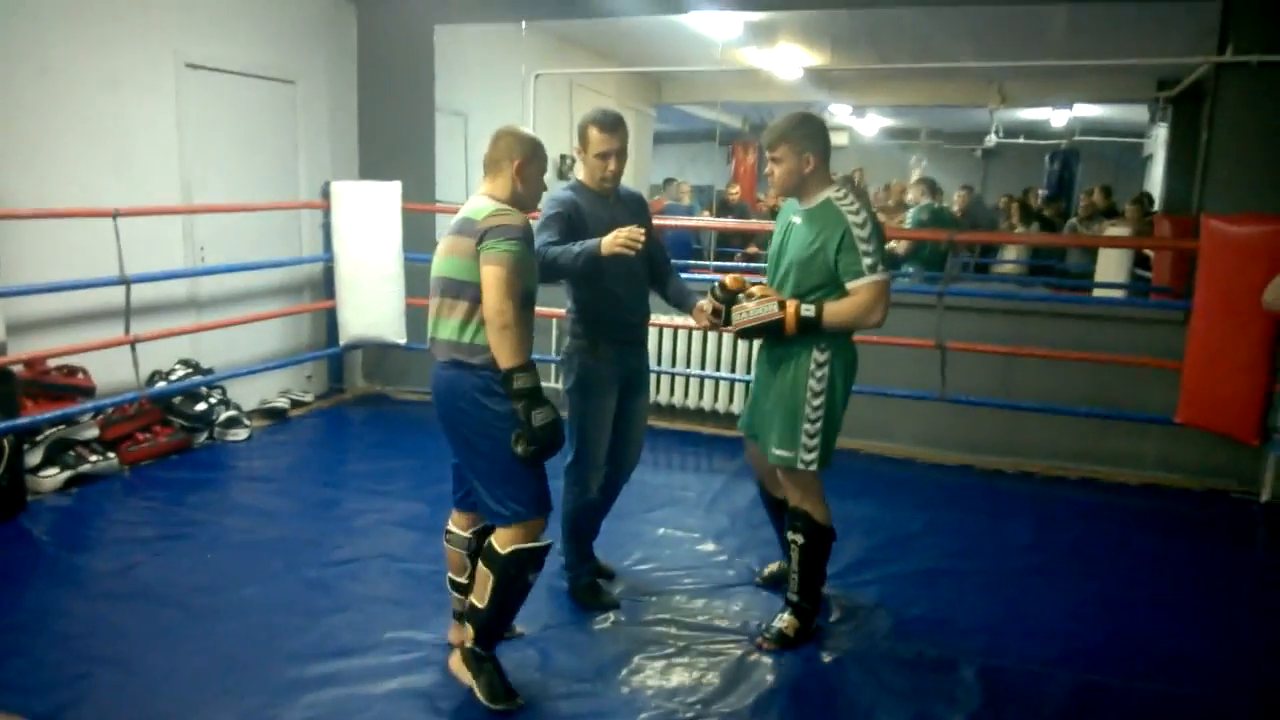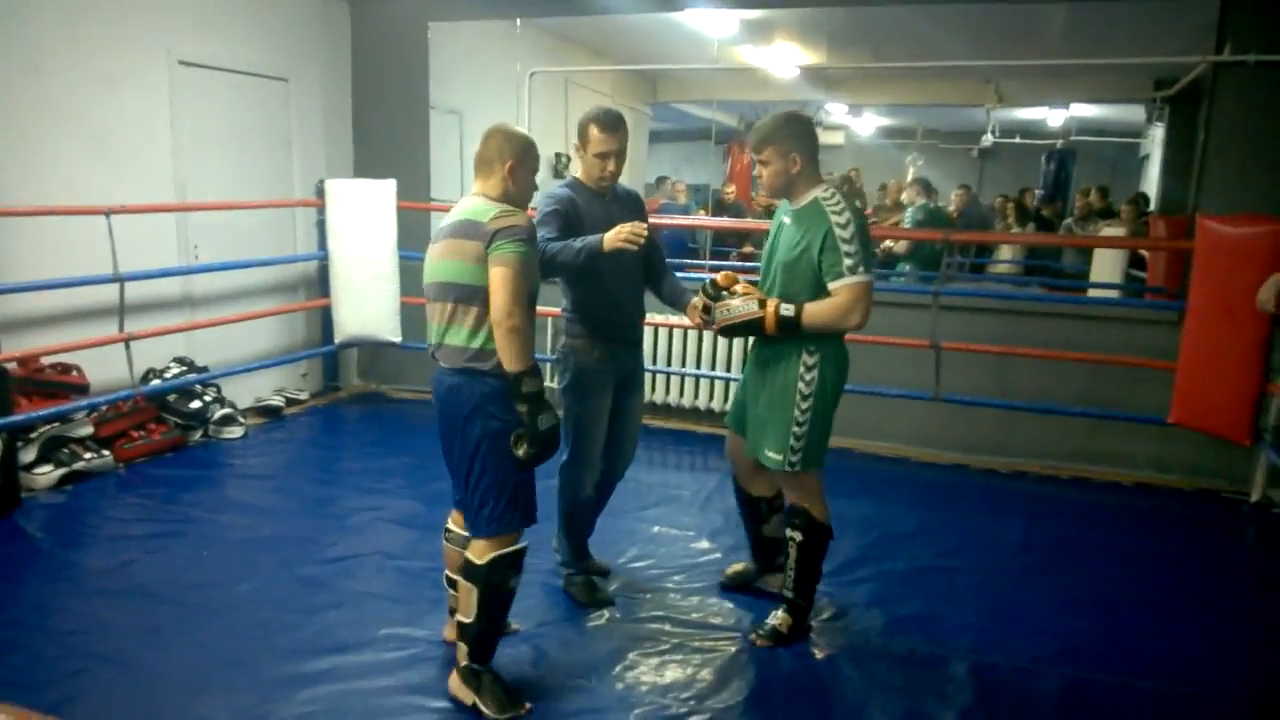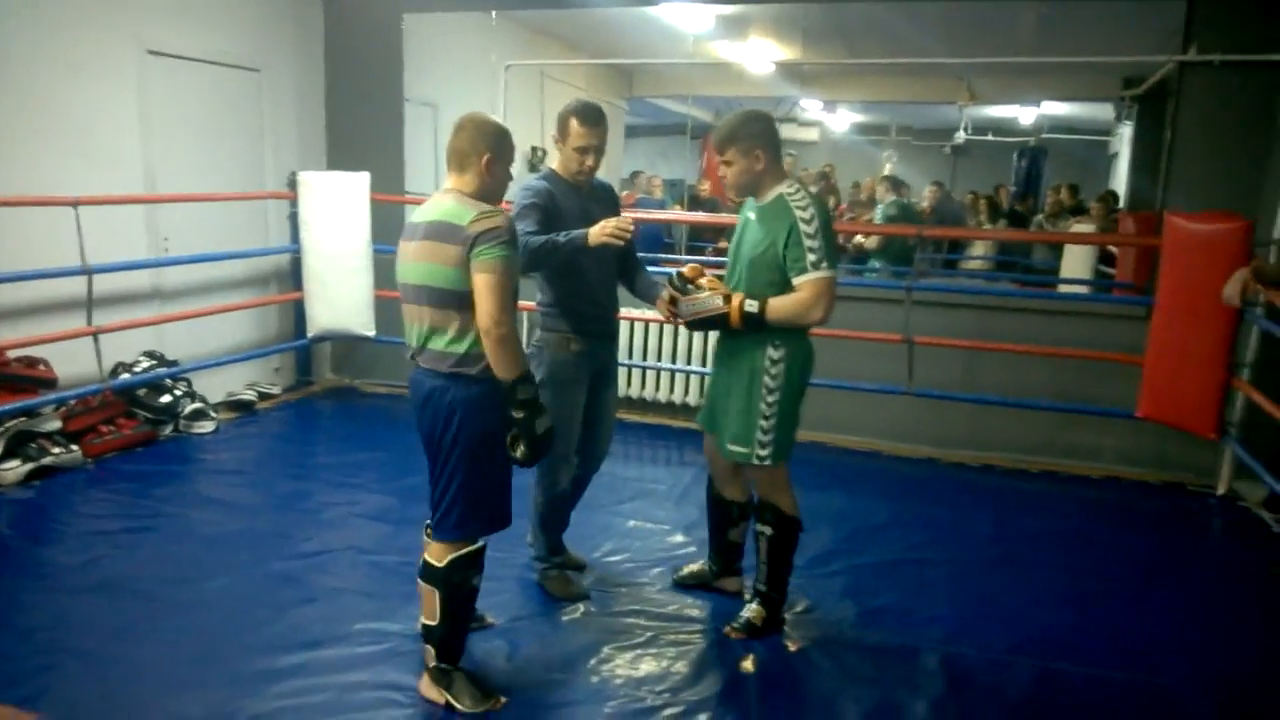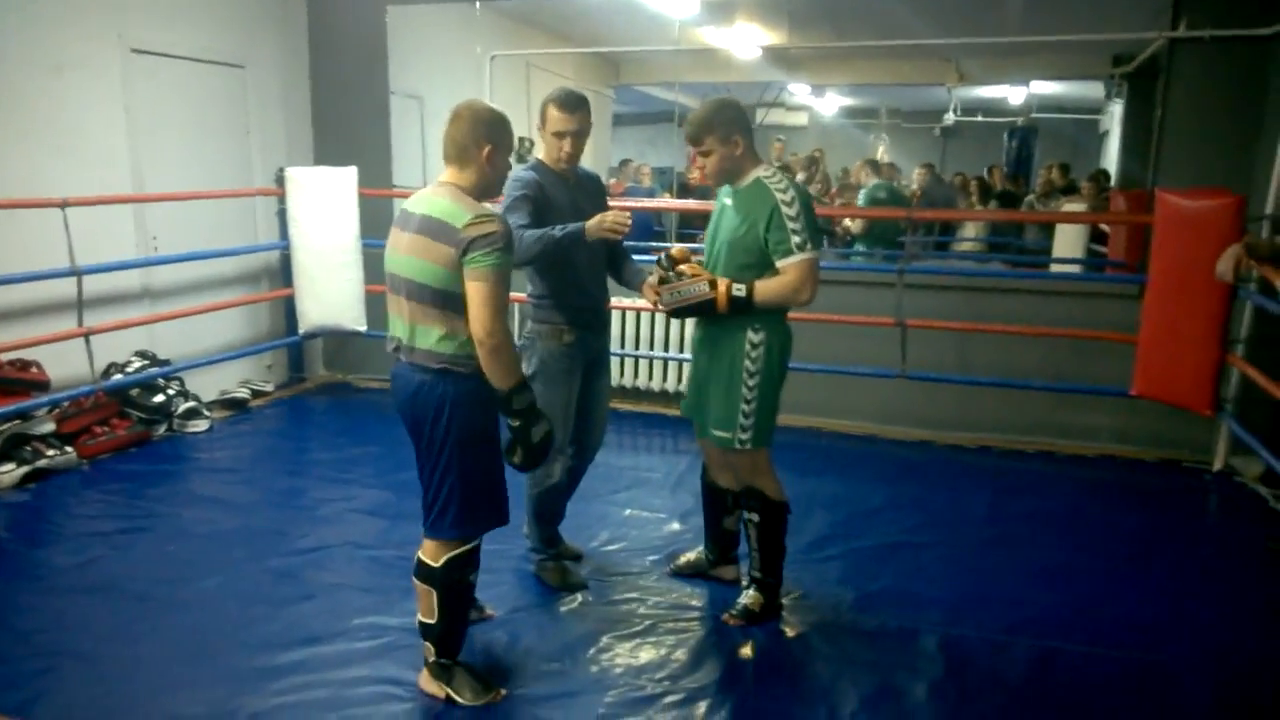
dt=0.2s
person 1, frame 1
left shoulder: (465, 219)
right shoulder: (506, 222)
right elbow: (502, 315)
right wrist: (529, 396)
left hip: (452, 375)
right hip: (482, 383)
left knee: (471, 504)
right knee: (524, 524)
left ankle: (466, 617)
right ankle: (473, 652)
person 1, frame 2
left shoulder: (449, 224)
right shoulder: (508, 224)
right elbow: (508, 319)
right wrist: (532, 398)
left hip: (450, 379)
right hip: (486, 388)
left knee: (469, 509)
right knee: (498, 532)
left ankle: (462, 616)
right ankle: (471, 670)
person 1, frame 3
left shoulder: (418, 220)
right shoulder: (488, 223)
right elbow: (496, 327)
right wrist: (526, 401)
left hip: (426, 378)
right hip: (466, 390)
left knee: (447, 512)
right knee: (460, 530)
left ankle: (442, 612)
right ankle: (440, 669)
person 1, frame 4
left shoulder: (409, 209)
right shoulder: (482, 228)
right elbow: (488, 335)
right wrist: (523, 408)
left hip: (408, 374)
right hip: (450, 388)
left knee: (451, 508)
right knee: (453, 526)
left ankle: (453, 602)
right ankle: (439, 665)
person 2, frame 1
left shoulder: (849, 219)
right shoulder: (791, 209)
left elbow: (872, 307)
left wrist: (791, 316)
right wrist: (747, 293)
left hip: (815, 364)
right hip: (776, 355)
left knee: (799, 482)
right knee: (764, 463)
left ankle: (802, 610)
right ankle: (796, 561)
person 2, frame 2
left shoulder: (835, 218)
right shoulder: (786, 208)
left elbow: (852, 310)
left wrist: (771, 315)
right wrist: (741, 291)
left hip: (806, 365)
right hip: (769, 356)
left knee: (799, 483)
right knee: (741, 453)
left ankle: (796, 608)
right ankle: (767, 562)
person 2, frame 3
left shoulder: (800, 214)
right shoulder: (752, 205)
left elbow: (817, 305)
left wrist: (736, 309)
right wrist: (706, 283)
left hip: (771, 360)
right hip: (735, 352)
left knee: (766, 477)
right knee: (720, 461)
left ankle: (770, 601)
right ankle: (723, 566)
person 2, frame 4
left shoulder: (779, 197)
right shoulder: (727, 191)
left elbow: (801, 286)
left wrist: (722, 294)
right wrist: (689, 270)
left hip: (750, 344)
right hip: (715, 338)
left knee: (749, 463)
right knee: (714, 452)
left ankle: (766, 586)
right ankle: (719, 554)
person 3, frame 1
left shoulder: (635, 203)
right shoulder: (565, 204)
left elbow: (659, 269)
right elbow: (541, 262)
left wrist: (691, 303)
right wrist: (600, 246)
left hip: (634, 349)
right hip: (592, 352)
left knee: (624, 458)
right knee: (588, 463)
left ankle: (580, 545)
right ankle: (578, 568)
person 3, frame 2
left shoulder: (631, 201)
right shoulder: (561, 201)
left elbow: (654, 268)
right elbow: (541, 258)
left wrist: (686, 301)
right wrist: (602, 243)
left hip: (629, 348)
right hip: (587, 350)
left knee: (619, 455)
right knee: (583, 460)
left ankle: (576, 543)
right ankle: (573, 565)
person 3, frame 3
left shoulder: (605, 194)
right shoulder: (538, 193)
left elbow: (626, 262)
right elbow: (522, 252)
left wrist: (657, 294)
right wrist: (586, 237)
left hip: (603, 342)
right hip: (561, 344)
left knee: (594, 450)
right knee: (558, 454)
left ankle: (549, 536)
right ankle: (548, 559)
person 3, frame 4
left shoulder: (593, 183)
right shoulder: (525, 184)
left elbow: (612, 253)
right elbow: (516, 246)
left wrist: (641, 280)
right wrist: (583, 230)
left hip: (595, 332)
right hip: (553, 335)
left knee: (588, 440)
right knee: (552, 446)
left ankle: (546, 527)
right ankle: (544, 550)
